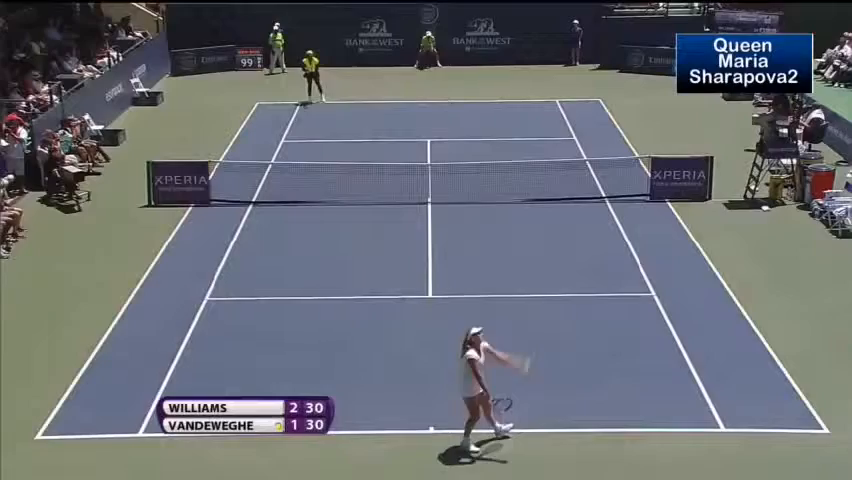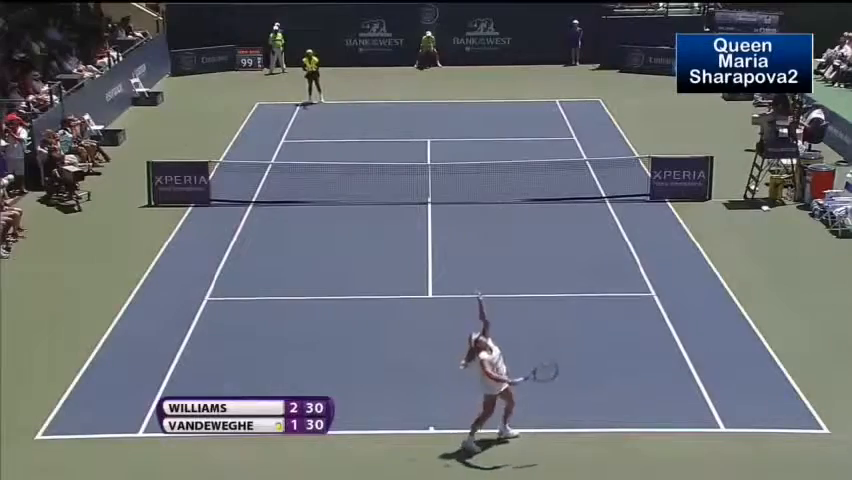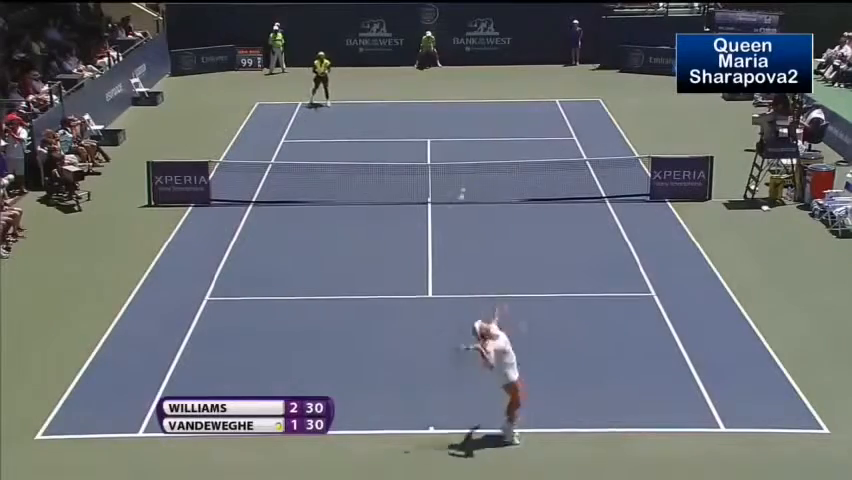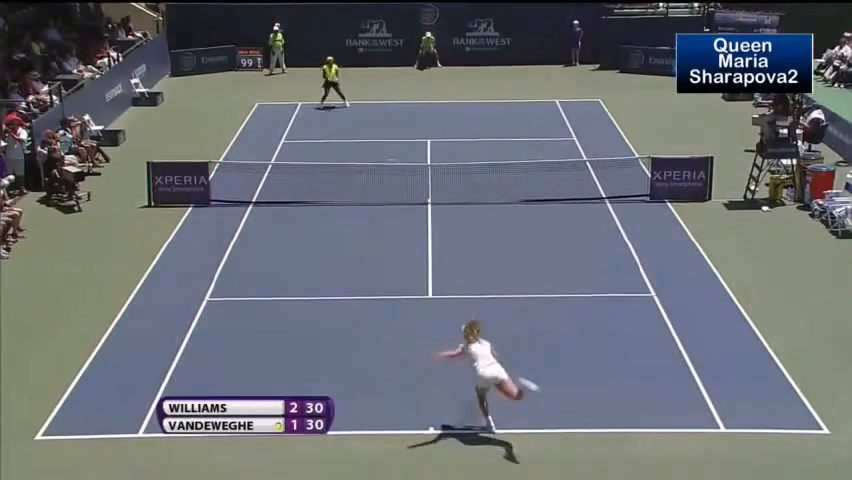
dt=0.5s
person 1, frame 1
left shoulder: (482, 346)
right shoulder: (471, 355)
left elbow: (495, 354)
right elbow: (478, 375)
left wrist: (510, 361)
right wrist: (486, 391)
left hip: (478, 386)
right hip: (470, 390)
left knee: (488, 407)
right knee: (475, 416)
left ankle: (497, 428)
right ankle: (466, 441)
person 1, frame 2
left shoulder: (487, 340)
right shoulder: (482, 357)
left elbow: (486, 322)
right elbow: (489, 375)
left wrist: (481, 304)
right wrist: (508, 380)
left hip: (503, 382)
right hip: (492, 387)
left knee: (511, 404)
right knee: (486, 414)
left ankle: (504, 429)
right ankle: (468, 441)
person 1, frame 3
left shoulder: (493, 329)
right shoulder: (490, 345)
left elbow: (494, 321)
right elbow: (491, 365)
right wrist: (481, 349)
left hip: (511, 370)
right hip: (507, 374)
left knee: (516, 401)
right knee: (516, 402)
left ankle: (508, 428)
right ankle: (509, 431)
person 1, frame 4
left shoulder: (466, 345)
right shoulder: (485, 343)
left elbow: (455, 354)
left wrist: (439, 356)
left hip: (483, 374)
right hip: (497, 370)
left knee: (481, 397)
right knee: (517, 396)
left ankle: (490, 424)
right ankle: (522, 384)
